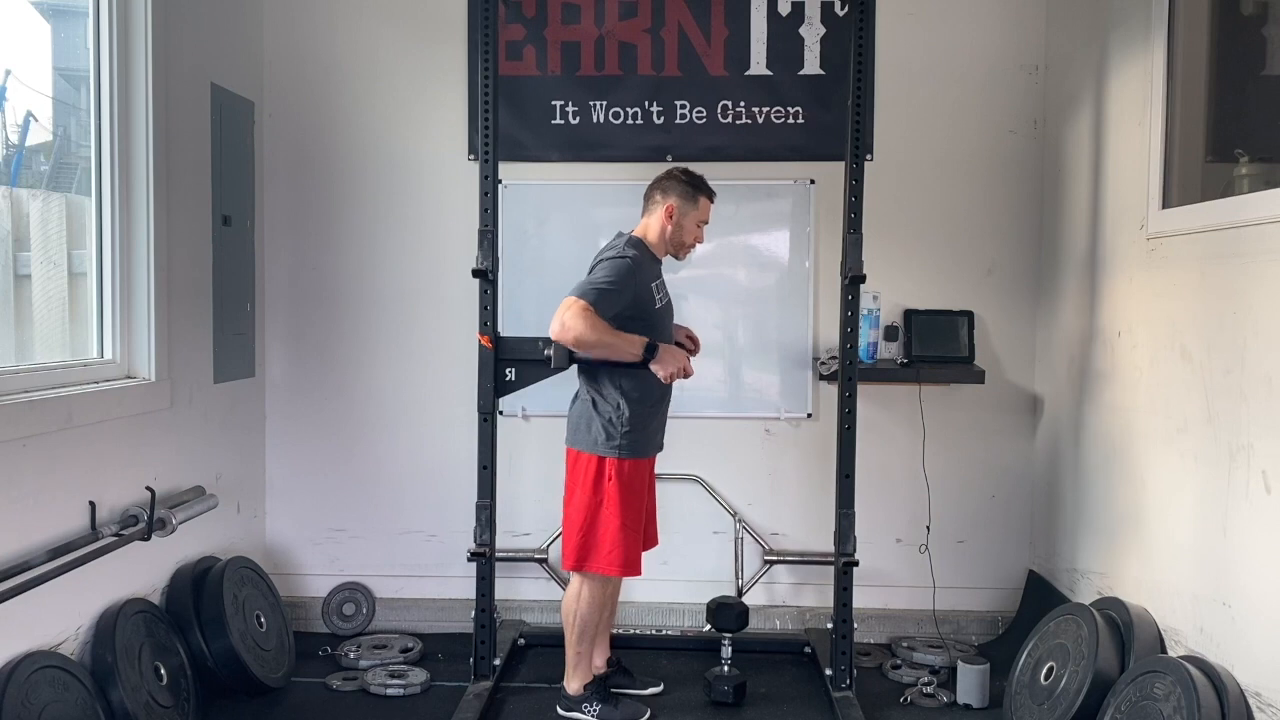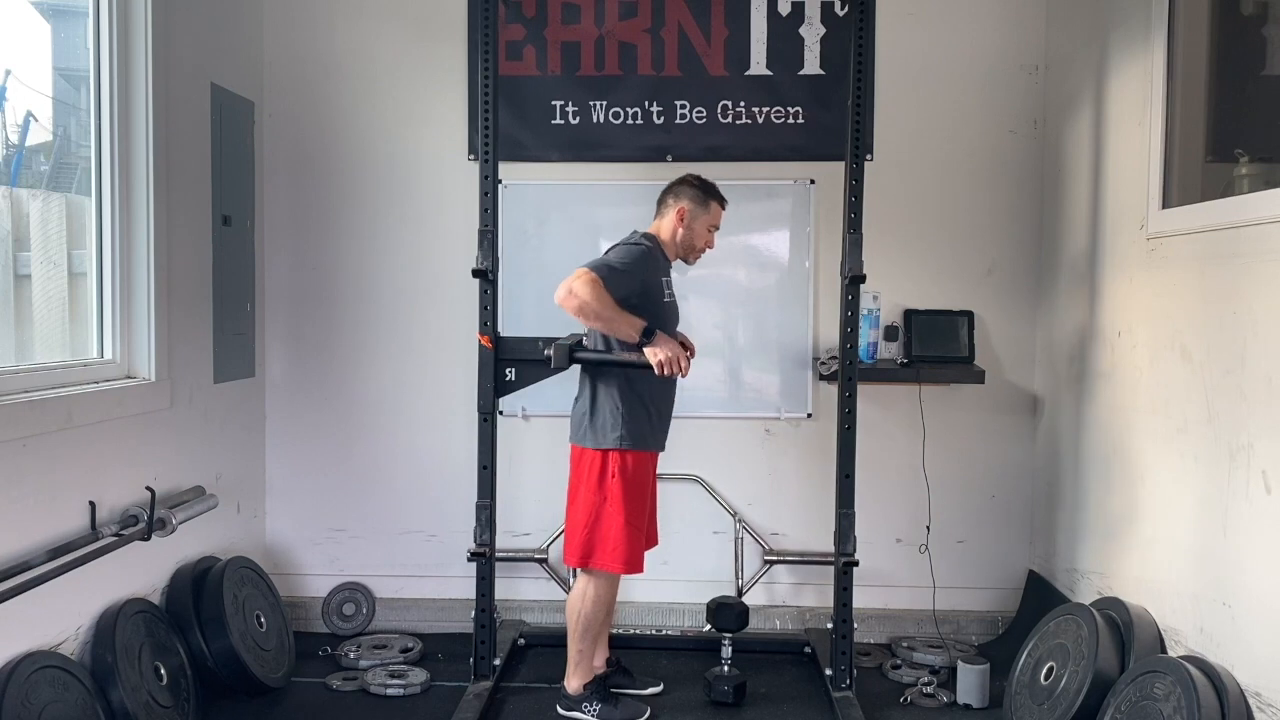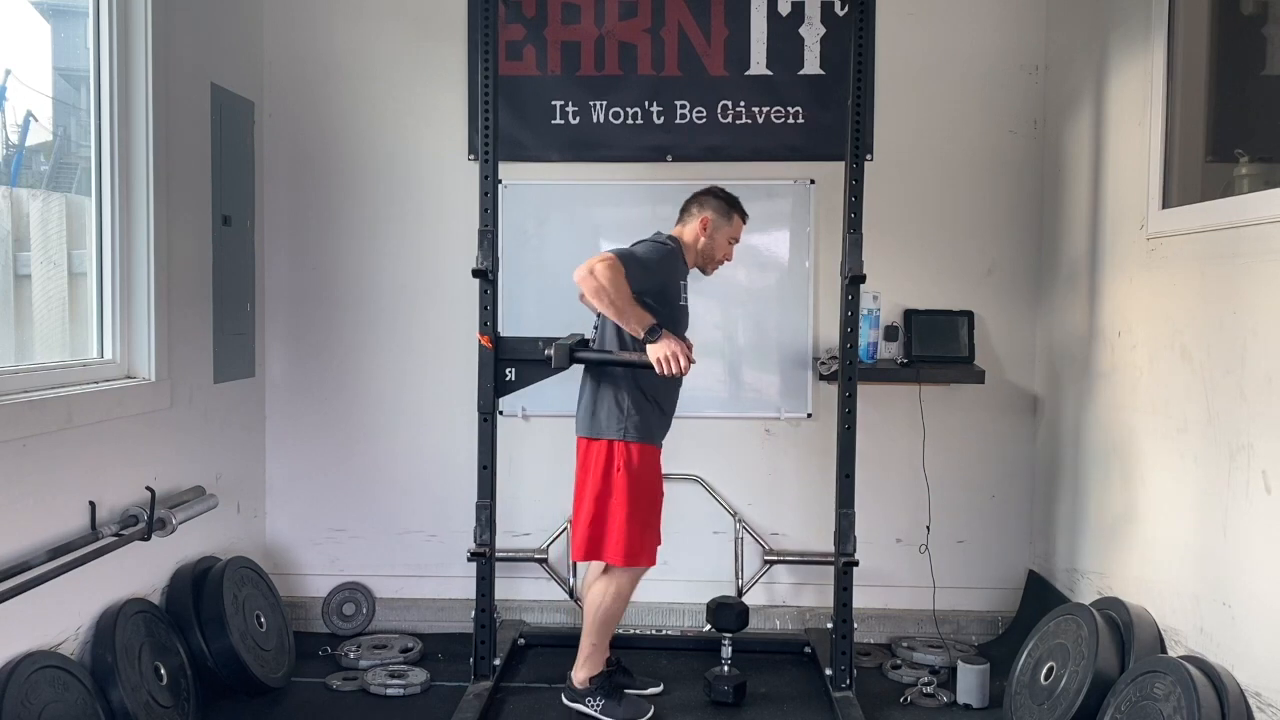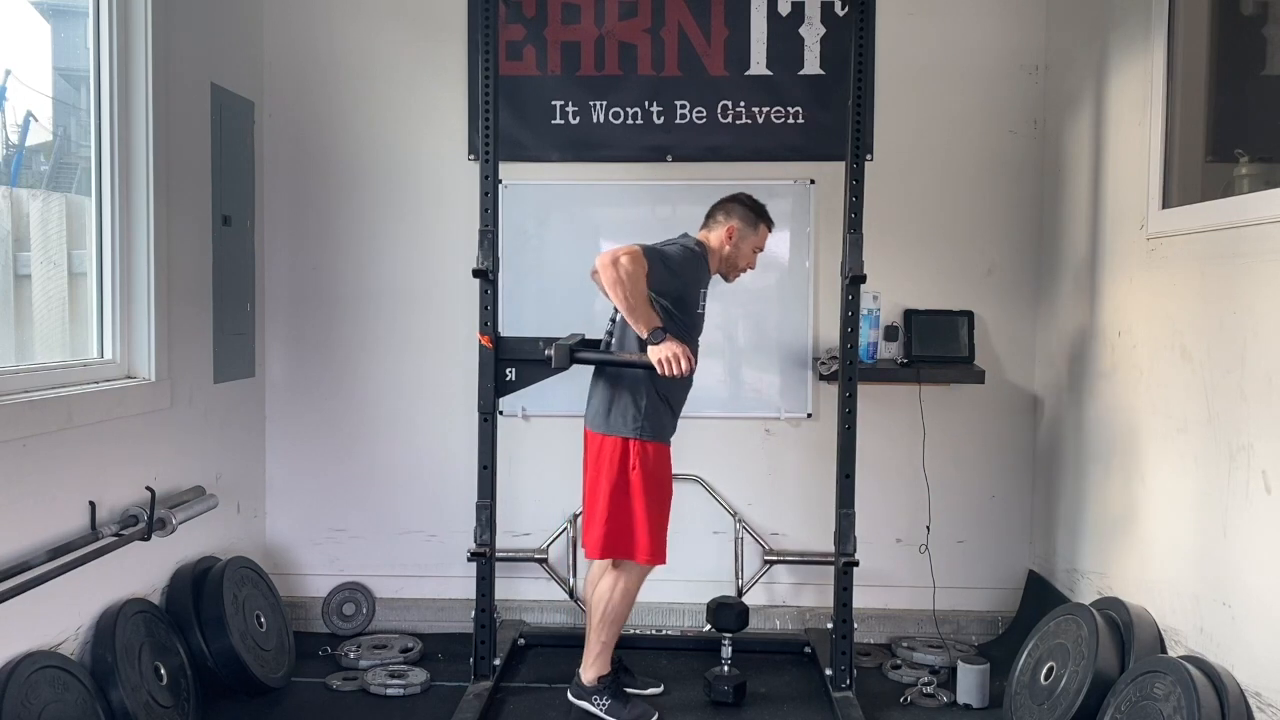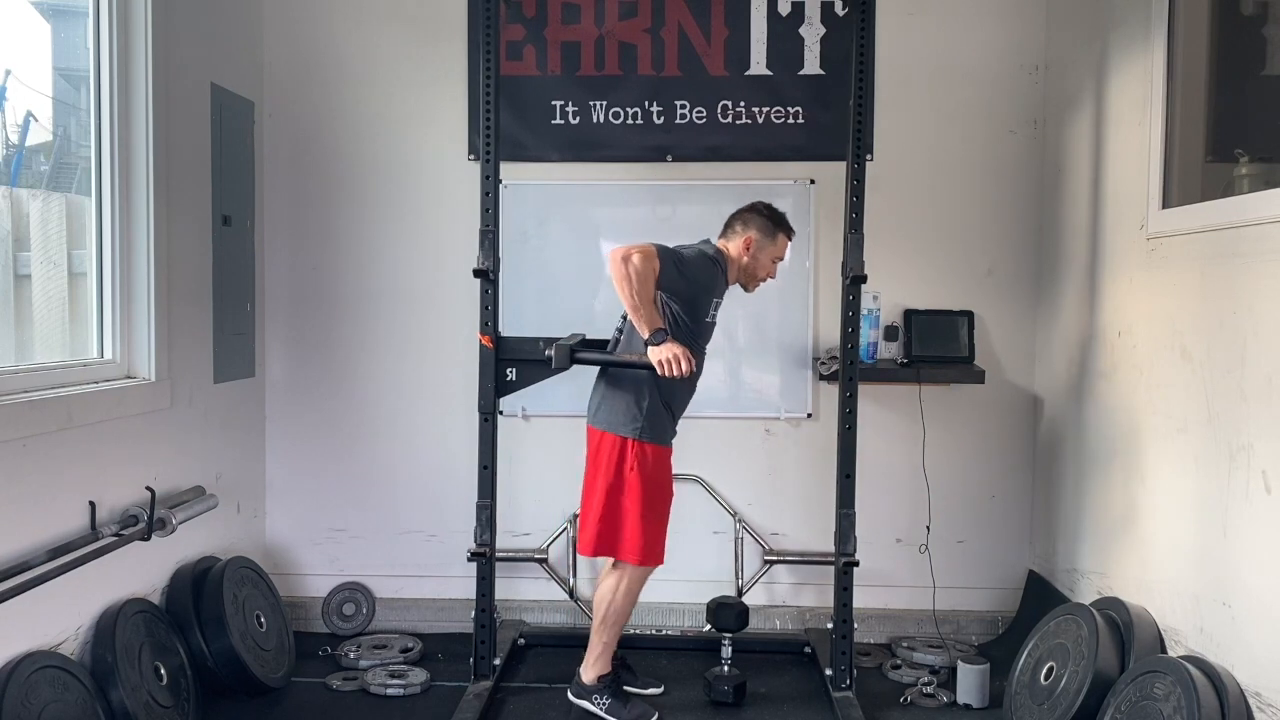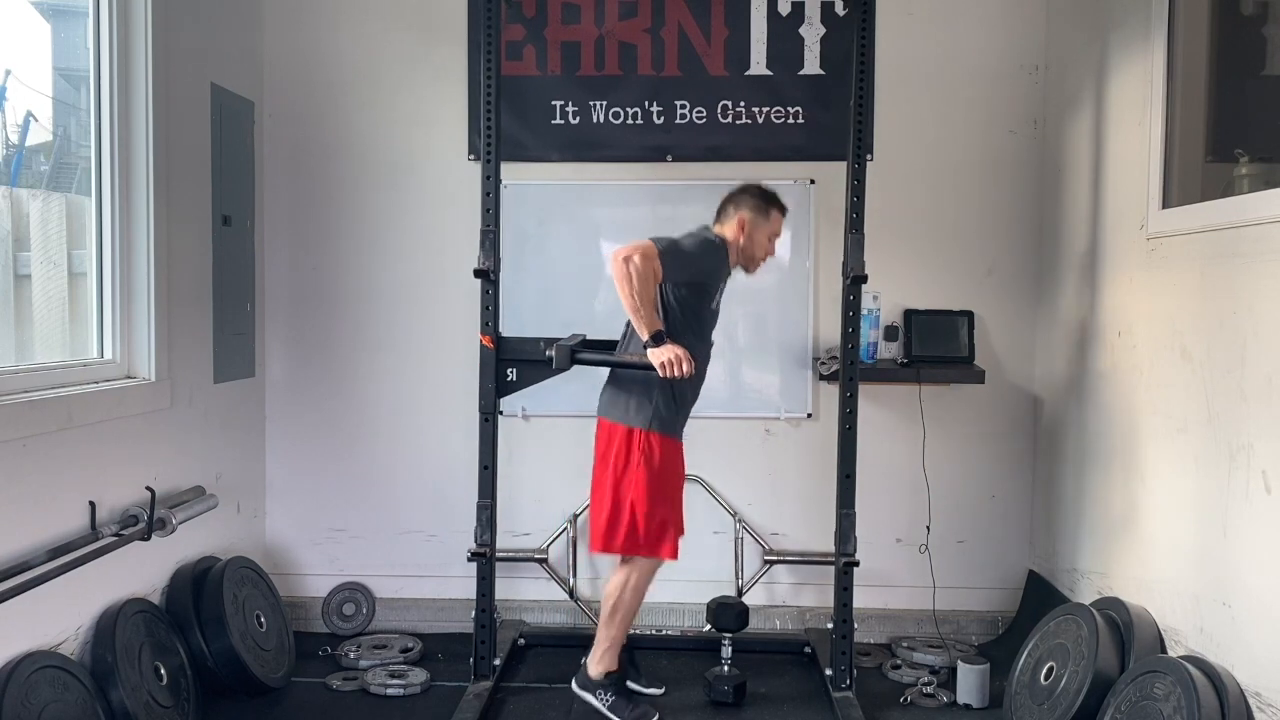
dt=0.2s
person 1, frame 1
left shoulder: (643, 260)
right shoulder: (625, 263)
right elbow: (567, 325)
left wrist: (668, 330)
right wrist: (652, 351)
left hip: (631, 439)
right hip: (609, 441)
left knee: (613, 562)
right knee: (595, 567)
left ankle: (601, 664)
person 1, frame 2
left shoulder: (651, 261)
right shoulder: (638, 254)
left elbow: (619, 316)
right elbow: (571, 292)
left wrist: (664, 332)
right wrist: (649, 336)
left hip: (631, 435)
right hip: (612, 436)
left knee: (611, 562)
right knee: (600, 566)
left ankle: (600, 664)
person 1, frame 3
left shoulder: (665, 264)
right shoulder: (662, 254)
left elbow: (601, 295)
right elbow: (590, 275)
right wrist: (654, 334)
left hip: (628, 429)
right hip: (620, 430)
left knee: (614, 558)
right knee: (621, 561)
left ankle: (600, 663)
person 1, frame 4
left shoulder: (685, 266)
right shoulder: (686, 258)
left elbow: (603, 275)
right elbow: (613, 264)
right wrist: (656, 336)
left hip: (629, 423)
right hip: (631, 427)
left knee: (613, 555)
right knee: (631, 558)
left ankle: (601, 661)
person 1, frame 5
left shoulder: (703, 272)
right shoulder: (703, 264)
left elbow: (640, 274)
right elbow: (626, 259)
right wrist: (656, 338)
left hip: (637, 425)
right hip: (632, 427)
left knee: (625, 556)
right knee: (633, 558)
left ankle: (604, 660)
right ankle: (592, 678)
person 1, frame 6
left shoulder: (709, 263)
right shoulder: (704, 252)
left elbow: (654, 286)
right elbow: (629, 260)
right wrist: (654, 340)
left hip: (653, 420)
right hip: (641, 420)
left knee: (644, 549)
right knee: (645, 551)
left ankle: (612, 655)
right ankle: (597, 672)
